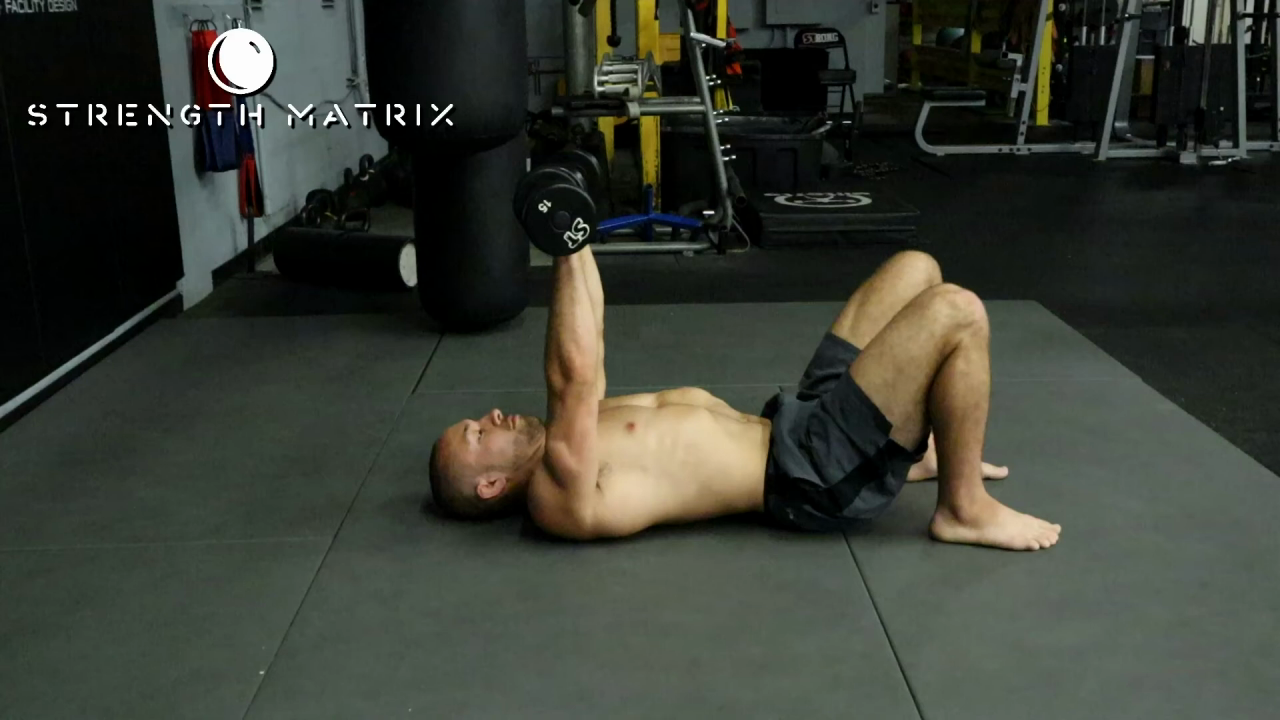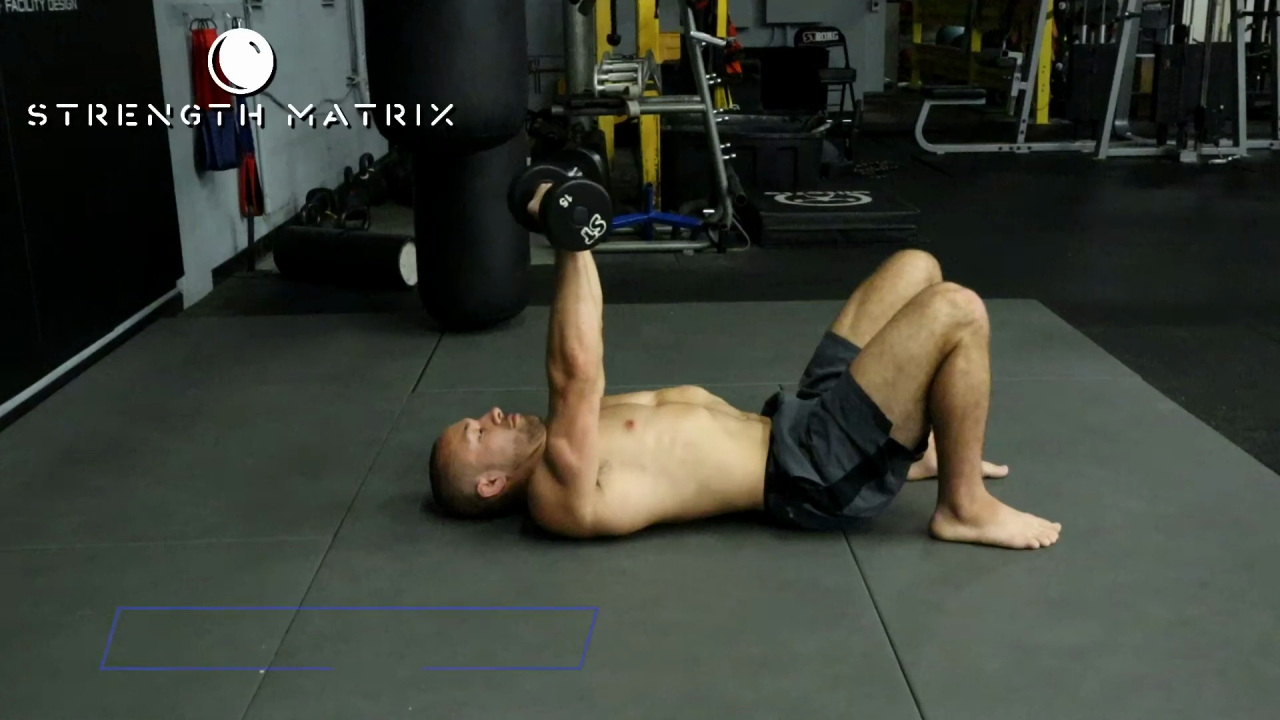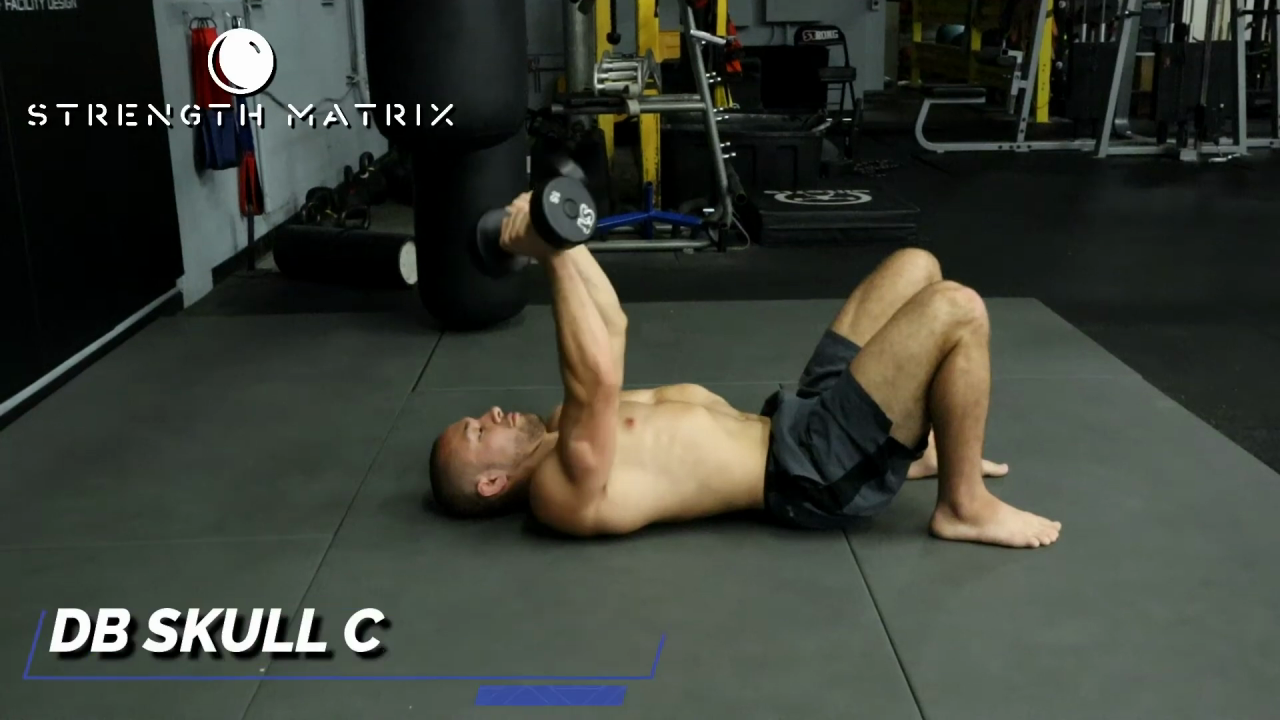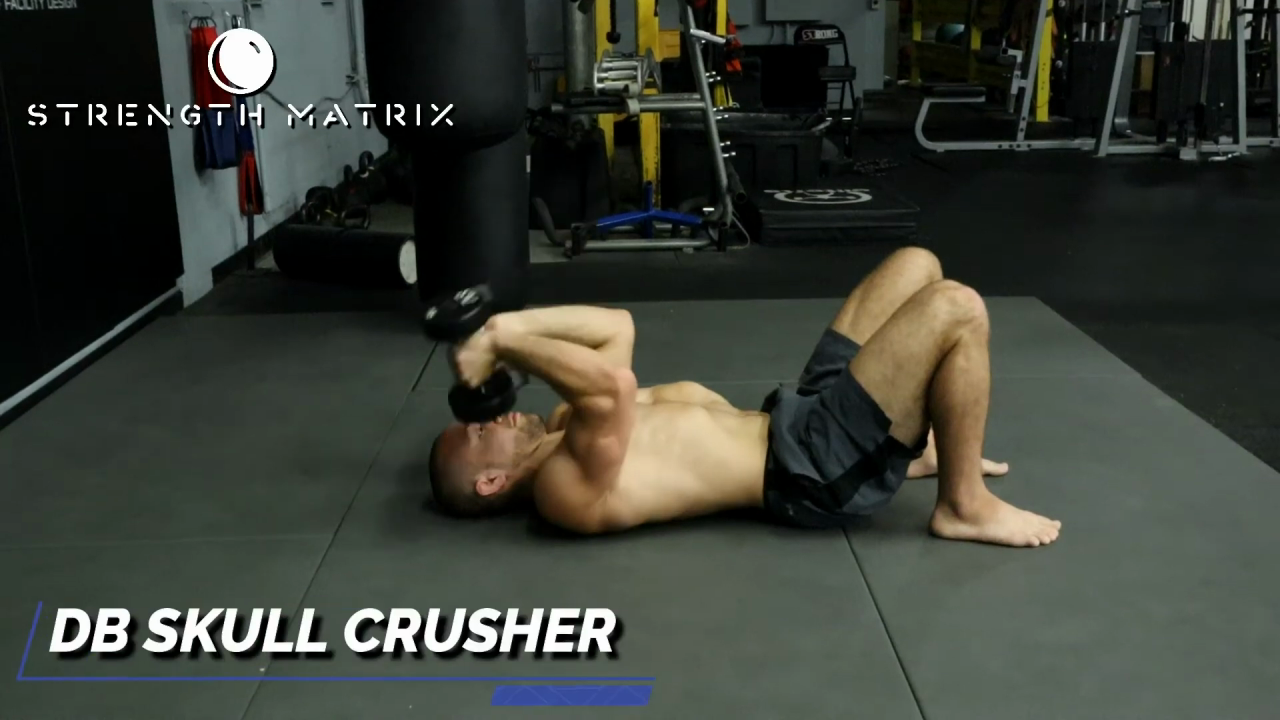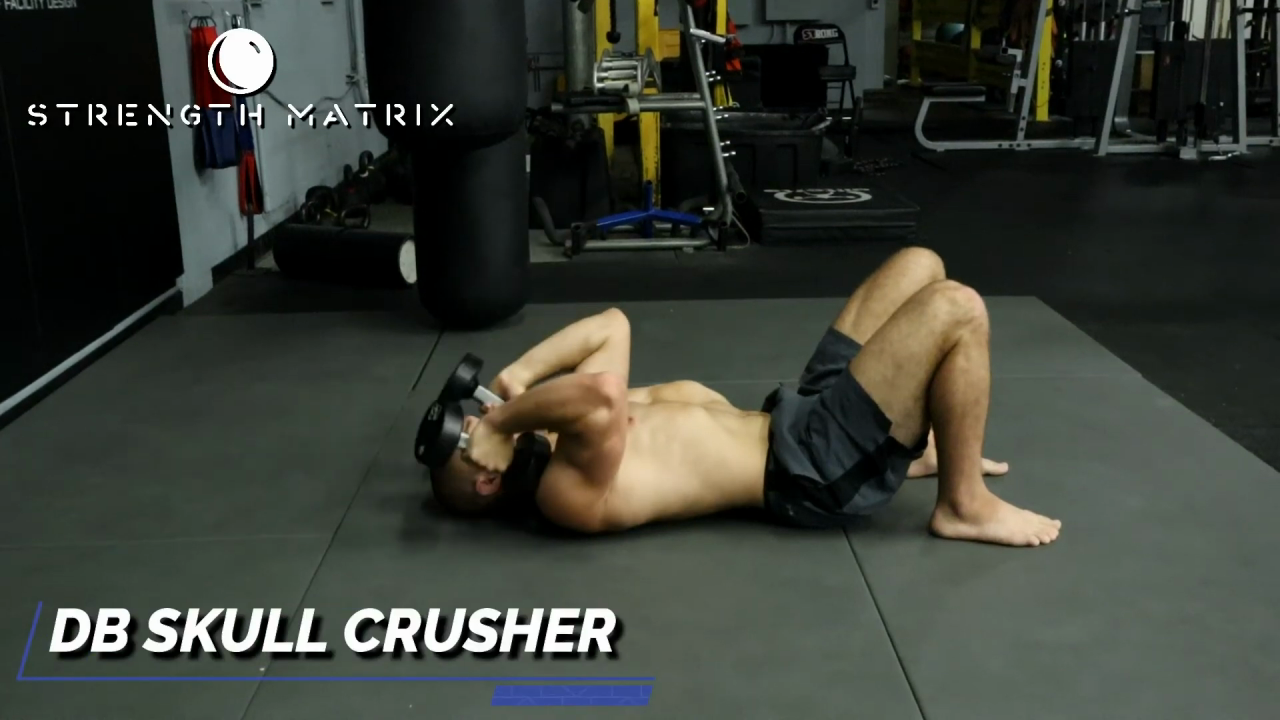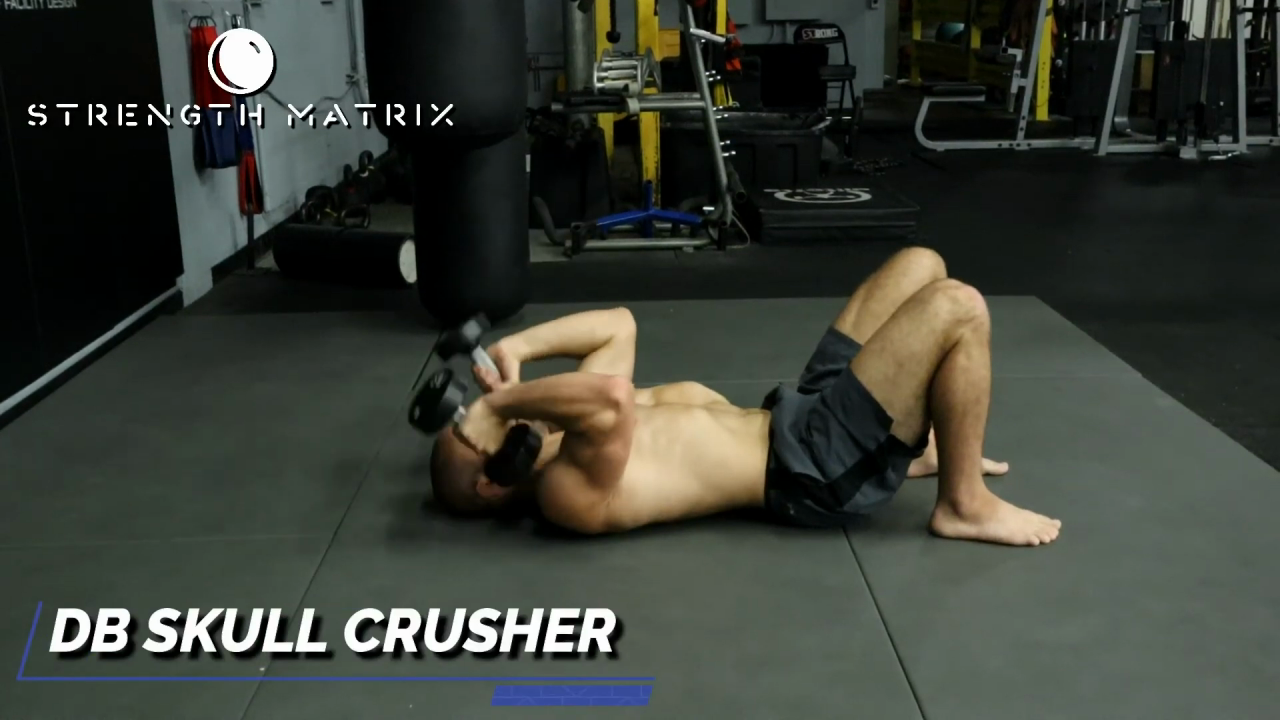
dt=0.5s
person 1, frame 1
left shoulder: (564, 442)
right shoulder: (560, 496)
left elbow: (585, 360)
right elbow: (577, 377)
left wrist: (575, 240)
right wrist: (566, 253)
left hip: (797, 423)
right hip: (817, 472)
left knee: (915, 269)
right knee: (957, 312)
left ankle: (918, 451)
right ankle: (966, 510)
person 1, frame 2
left shoulder: (559, 439)
right shoulder: (561, 496)
right elbow: (578, 373)
right wrist: (572, 246)
left hip: (794, 420)
right hip: (818, 469)
left knee: (916, 265)
right knee: (957, 310)
left ankle: (919, 449)
right ankle: (964, 506)
person 1, frame 3
left shoulder: (562, 432)
right shoulder: (563, 494)
left elbow: (609, 329)
right elbow: (599, 380)
left wrist: (556, 239)
right wrist: (553, 254)
left hip: (795, 422)
right hip: (818, 468)
left knee: (917, 265)
right knee: (957, 308)
left ankle: (918, 448)
right ankle: (965, 506)
person 1, frame 4
left shoulder: (564, 431)
right shoulder: (567, 489)
left elbow: (618, 328)
right elbow: (616, 385)
left wrist: (508, 328)
right wrist: (503, 340)
left hip: (796, 416)
right hip: (818, 469)
left knee: (916, 264)
right knee: (956, 308)
left ankle: (919, 446)
right ankle: (965, 506)
person 1, frame 5
left shoulder: (564, 441)
right shoulder: (568, 492)
left elbow: (613, 327)
right elbow: (602, 392)
left wrist: (518, 374)
right wrist: (508, 421)
left hip: (799, 418)
right hip: (819, 469)
left knee: (920, 265)
right knee: (957, 308)
left ankle: (921, 447)
right ankle: (965, 507)
person 1, frame 6
left shoulder: (566, 436)
right shoulder: (570, 493)
left elbow: (620, 326)
right elbow: (612, 394)
left wrist: (516, 346)
right wrist: (503, 399)
left hip: (798, 414)
right hip: (818, 467)
left knee: (921, 264)
right knee: (958, 307)
left ankle: (919, 446)
right ankle: (965, 504)
